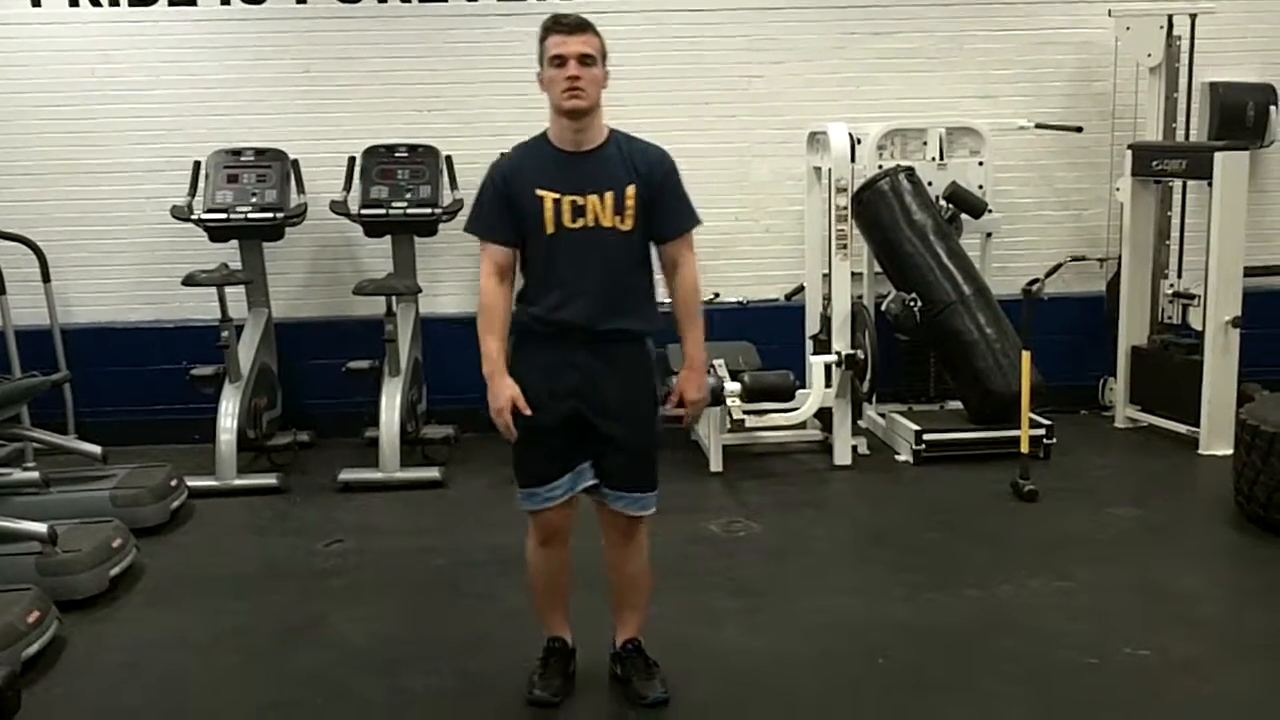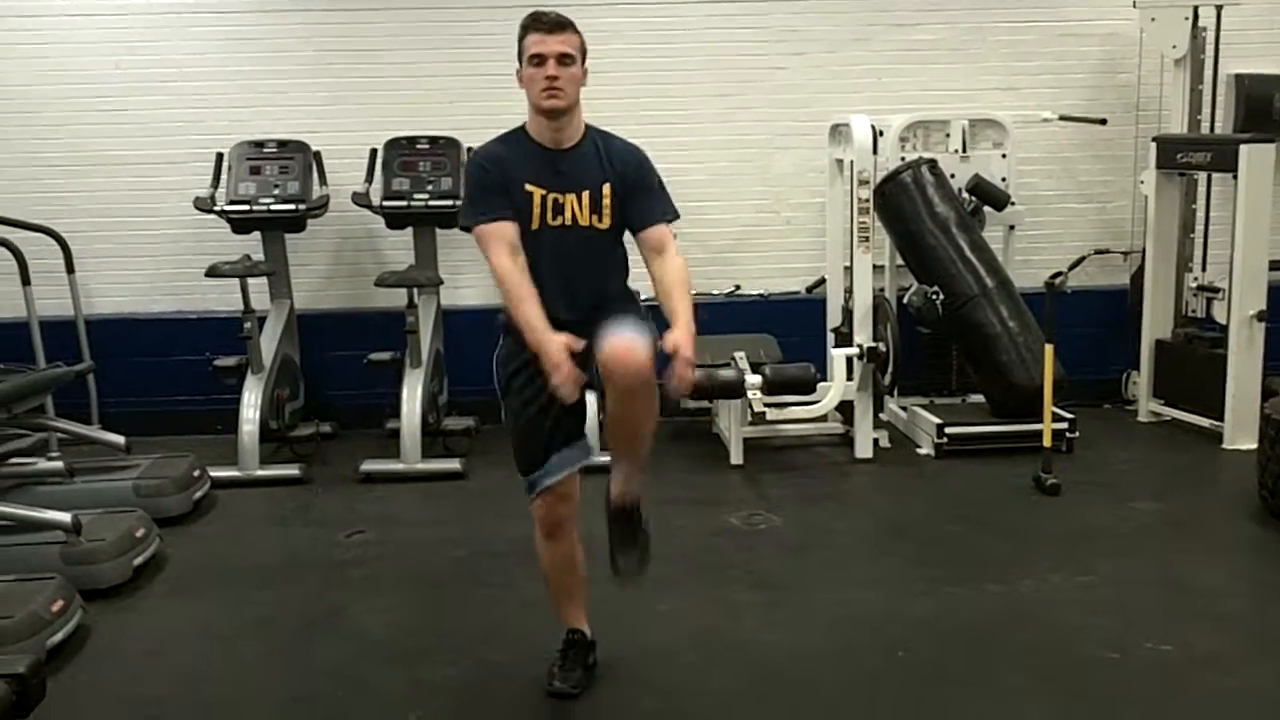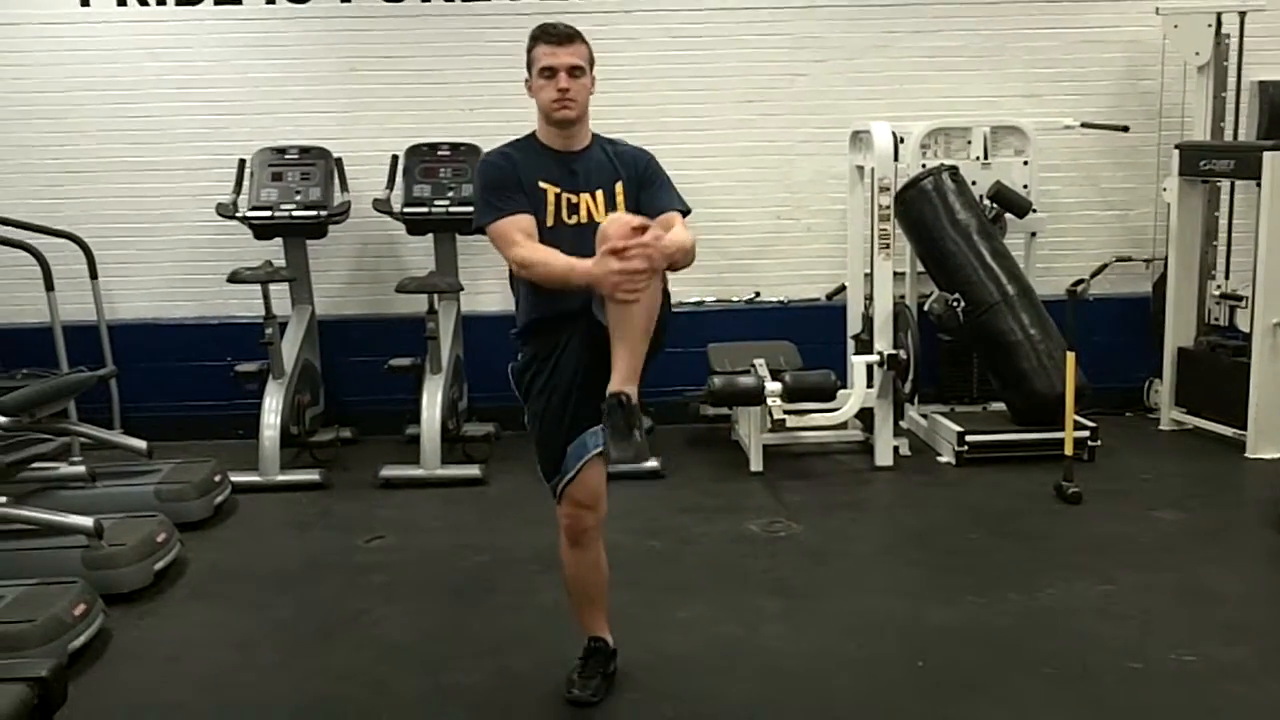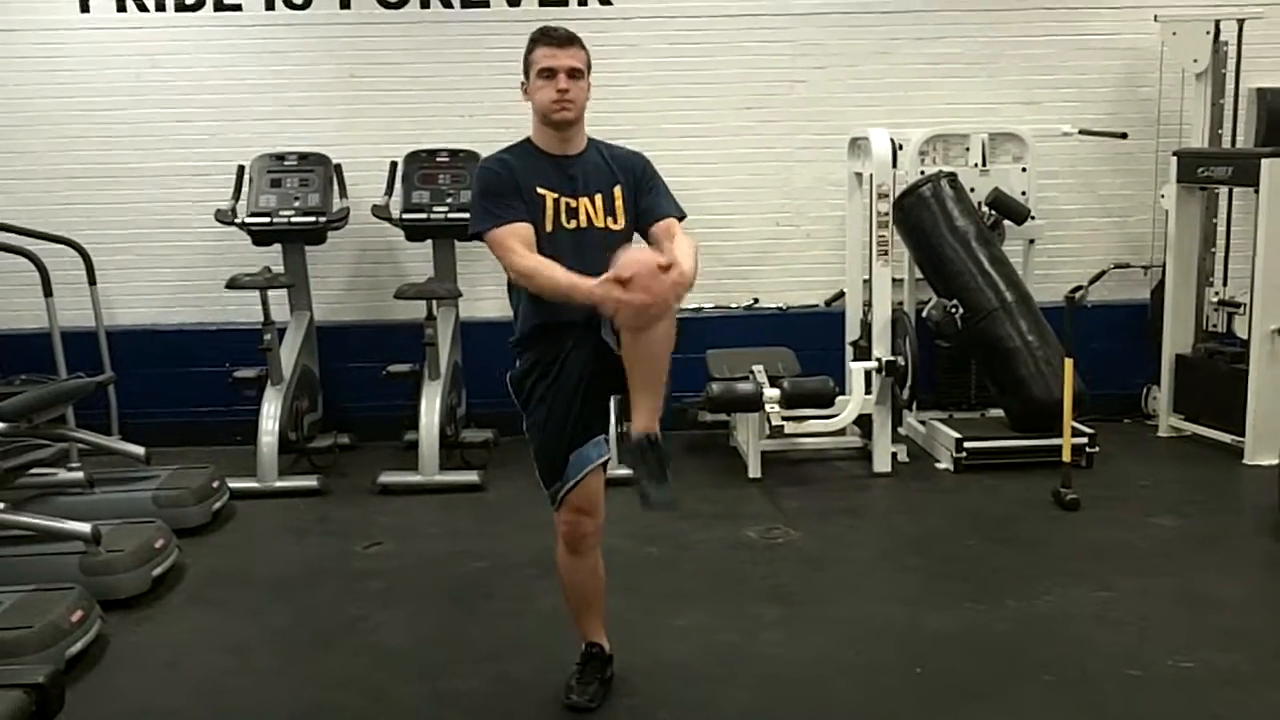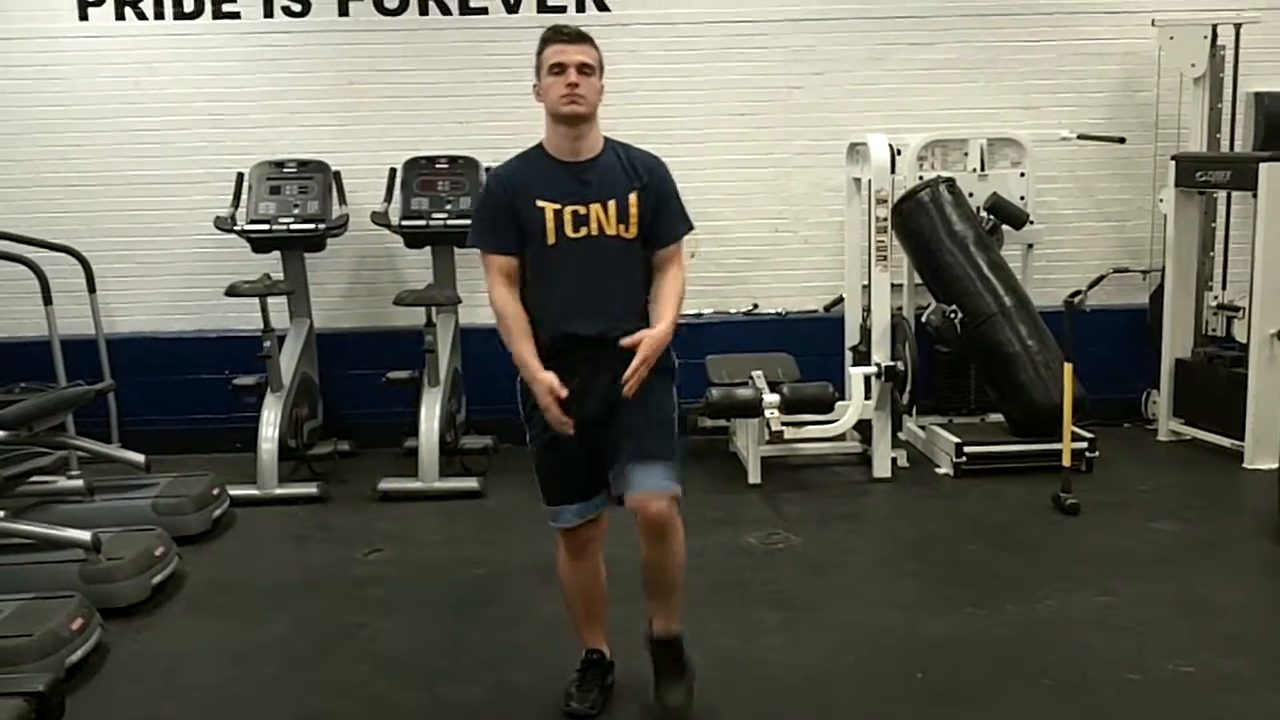
dt=0.4s
person 1, frame 1
left shoulder: (648, 165)
right shoulder: (513, 173)
left elbow: (681, 267)
right elbow: (495, 276)
left wrist: (694, 362)
right wrist: (495, 373)
left hip: (624, 365)
right hip: (541, 368)
left knee: (627, 520)
right knee: (548, 523)
left ankle: (628, 647)
right ankle: (557, 646)
person 1, frame 2
left shoulder: (624, 161)
right shoulder: (492, 165)
left elbow: (662, 249)
right elbow: (505, 261)
left wrist: (682, 326)
right wrist: (544, 341)
left hip: (607, 324)
right hip: (533, 350)
left knee: (628, 360)
right knee: (553, 508)
left ankle: (625, 495)
right ankle: (577, 637)
person 1, frame 3
left shoulder: (632, 162)
right shoulder: (504, 167)
left elbow: (682, 242)
right elbow: (521, 253)
left wrist: (658, 245)
right wrist: (593, 270)
left hip: (623, 324)
right hip: (552, 344)
left knee: (622, 232)
right knee: (579, 510)
left ankle: (622, 401)
right ankle: (598, 646)
person 1, frame 4
left shoulder: (628, 166)
right shoulder: (501, 173)
left elbow: (675, 239)
right elbow: (522, 263)
left wrist: (679, 269)
right wrist: (595, 291)
left hip: (622, 339)
right hip: (551, 353)
right knee: (577, 519)
left ankle: (647, 435)
right ankle: (594, 653)
person 1, frame 5
left shoulder: (644, 171)
right shoulder: (510, 184)
left elbow: (670, 265)
right elbow: (503, 287)
left wrist: (661, 329)
right wrist: (533, 372)
left hip: (635, 364)
right hip: (559, 380)
left knee: (656, 511)
right knee: (578, 532)
left ankle: (666, 636)
right ankle: (595, 660)
